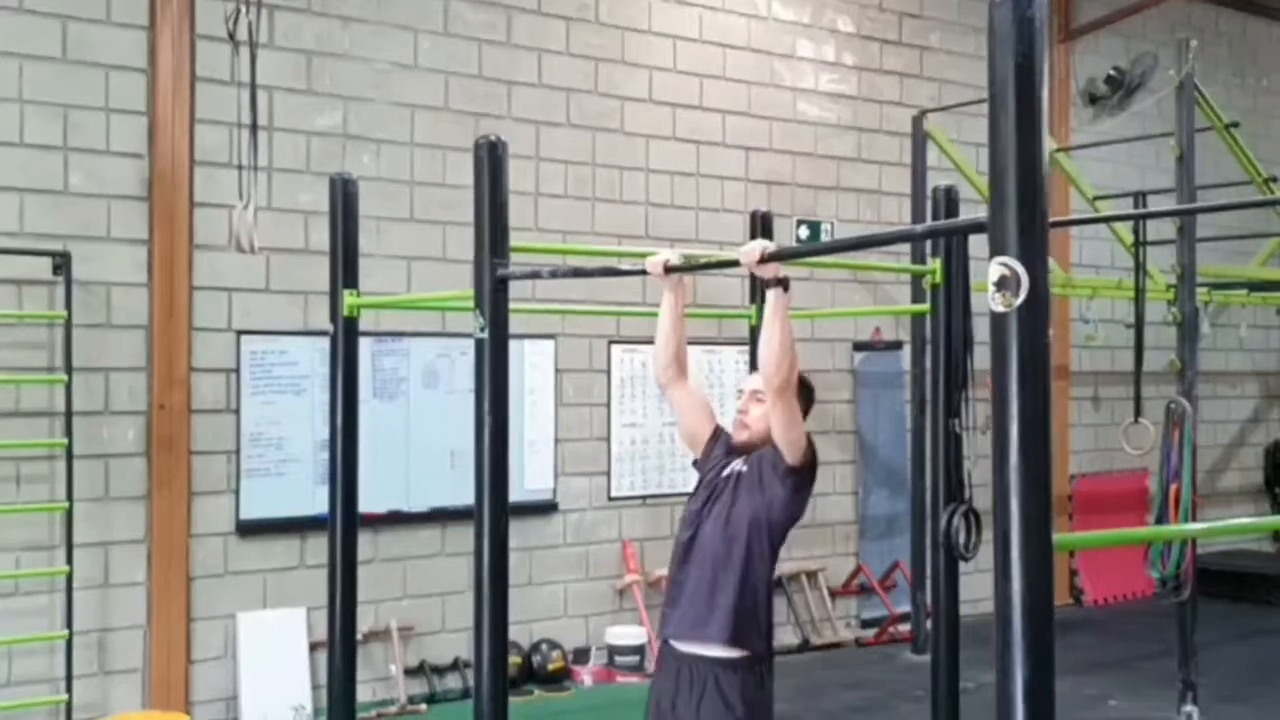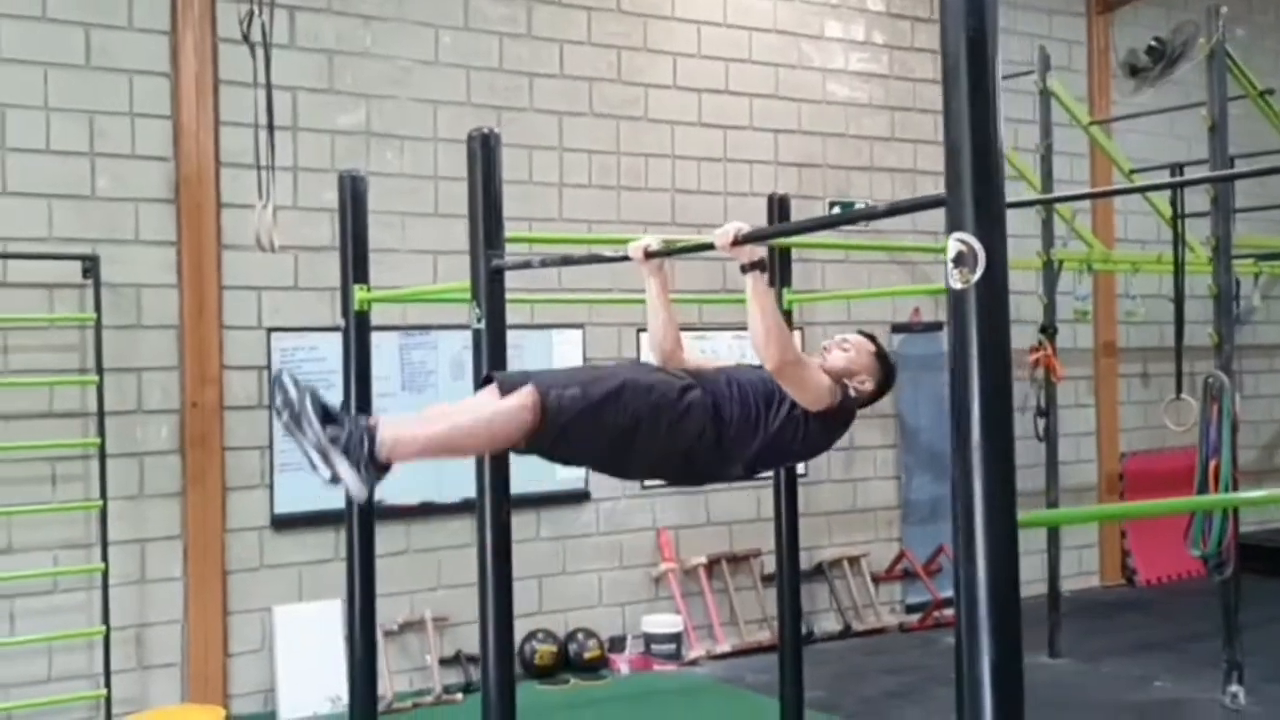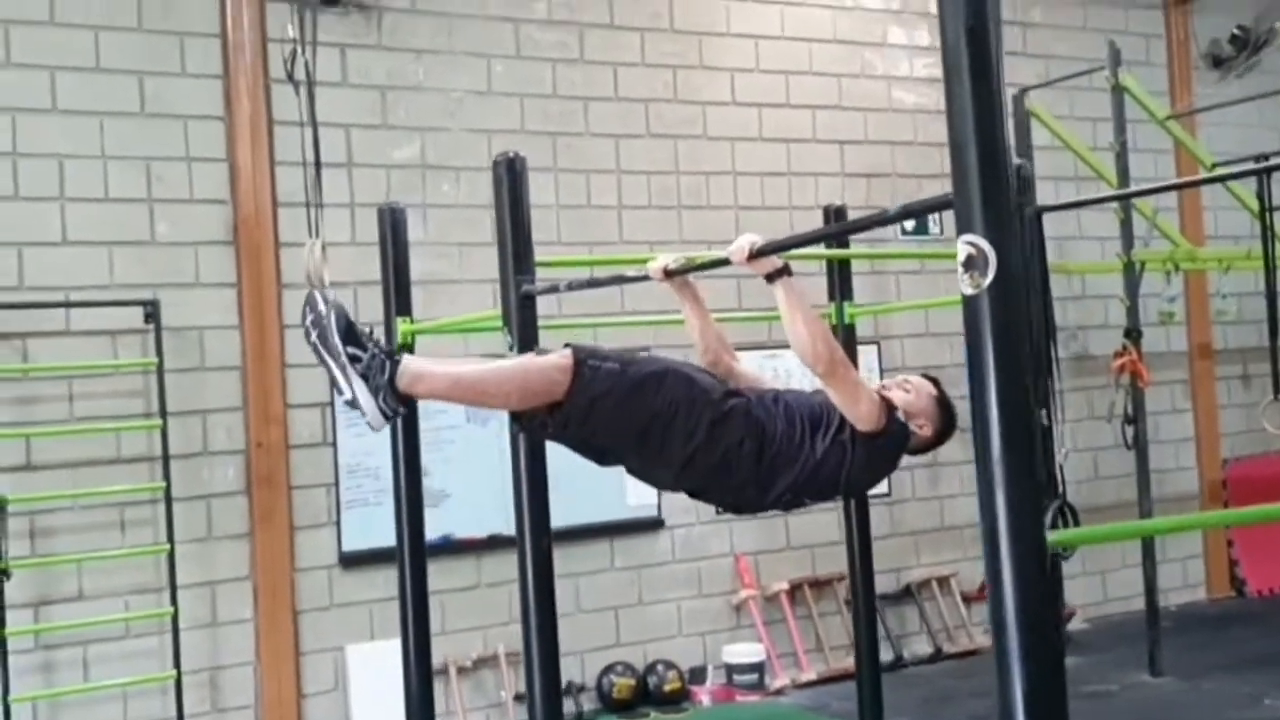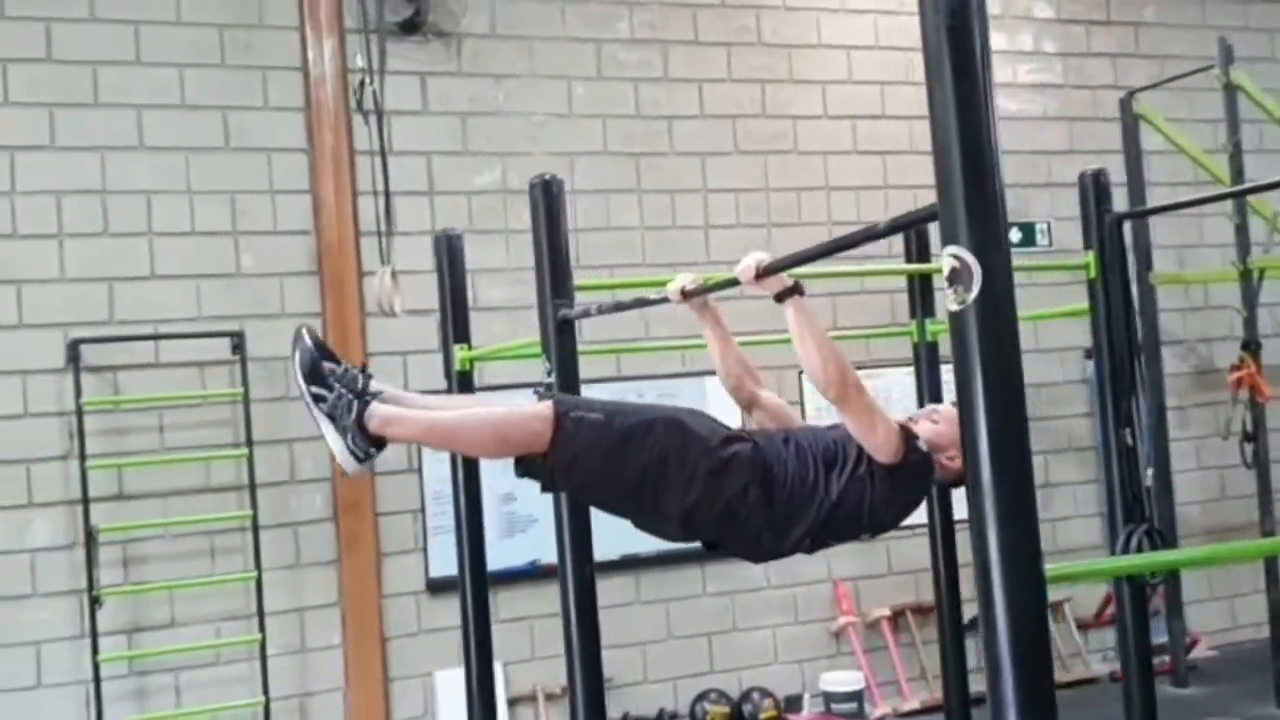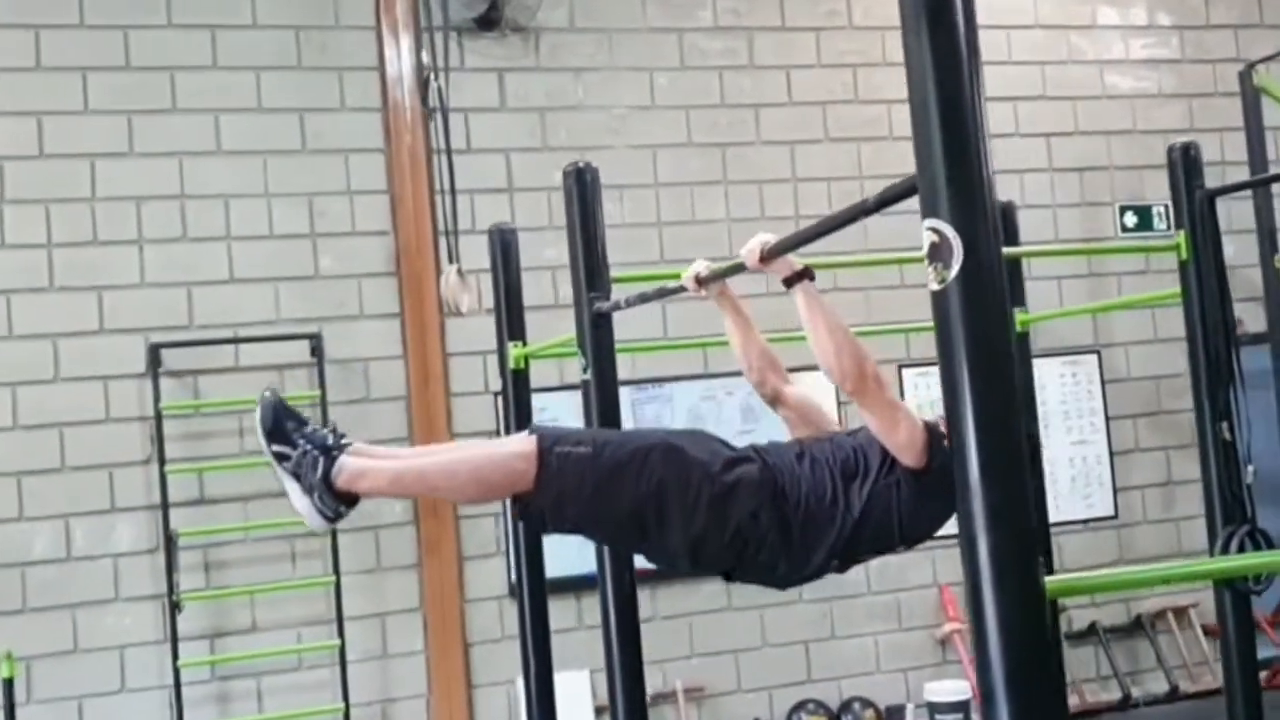
dt=1s
person 1, frame 1
left shoulder: (785, 472)
right shoulder: (719, 459)
left elbow: (779, 383)
right elbow: (672, 377)
left wrist: (774, 286)
right wrist: (672, 290)
left hip: (730, 674)
right hip: (676, 661)
person 1, frame 2
left shoulder: (828, 409)
right shoulder: (775, 384)
left elbow: (779, 360)
right elbow: (672, 354)
left wrist: (752, 268)
right wrist: (654, 275)
left hip: (690, 420)
right hip: (666, 403)
left knee: (532, 404)
right knee: (504, 392)
left ankle: (369, 450)
right ankle: (364, 436)
person 1, frame 3
left shoulder: (875, 437)
right shoulder: (814, 422)
left elbow: (825, 363)
right elbow: (724, 366)
left wrist: (776, 275)
right wrist: (684, 290)
left hip: (725, 440)
right hip: (706, 436)
left knee: (563, 370)
right knee: (550, 383)
left ankle: (393, 377)
right ankle: (387, 378)
person 1, frame 4
left shoulder: (902, 469)
right shoulder: (841, 453)
left elbow: (841, 389)
right elbow: (750, 392)
left wrist: (787, 295)
right wrist: (705, 312)
left hip: (735, 485)
right hip: (724, 479)
left knee: (546, 422)
right knee: (536, 420)
left ankle: (369, 421)
right ankle: (372, 401)
person 1, frame 5
left shoulder: (932, 467)
right shoulder: (872, 457)
left elbow: (856, 379)
right elbow: (774, 386)
left wrist: (795, 278)
right wrist: (724, 297)
left hip: (742, 505)
right hip: (731, 506)
left knee: (528, 457)
right knee: (523, 451)
left ankle: (340, 476)
right ankle: (346, 461)
